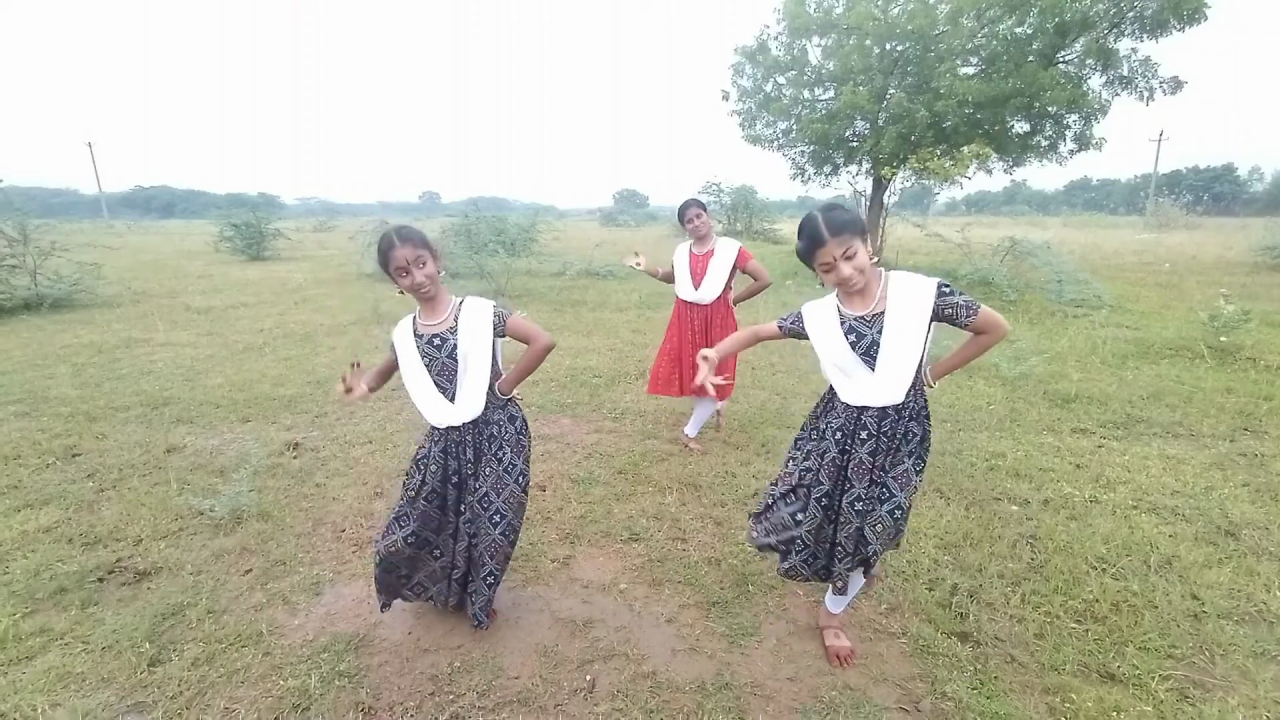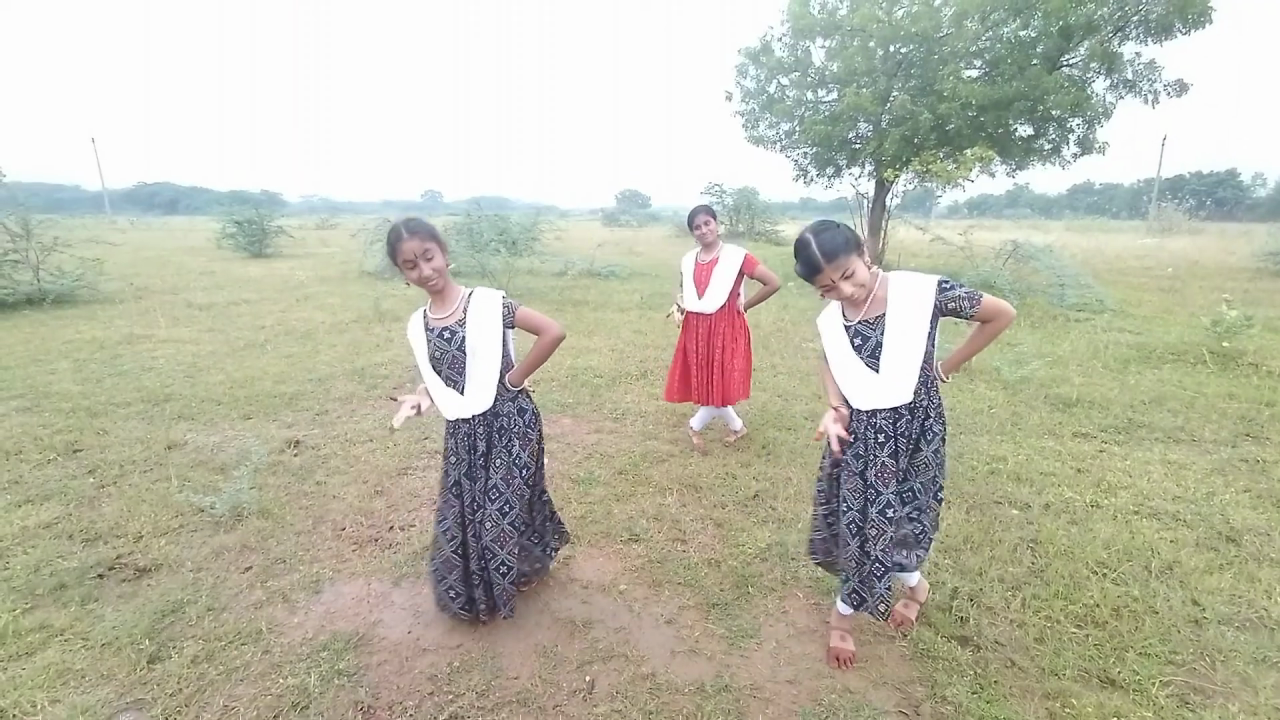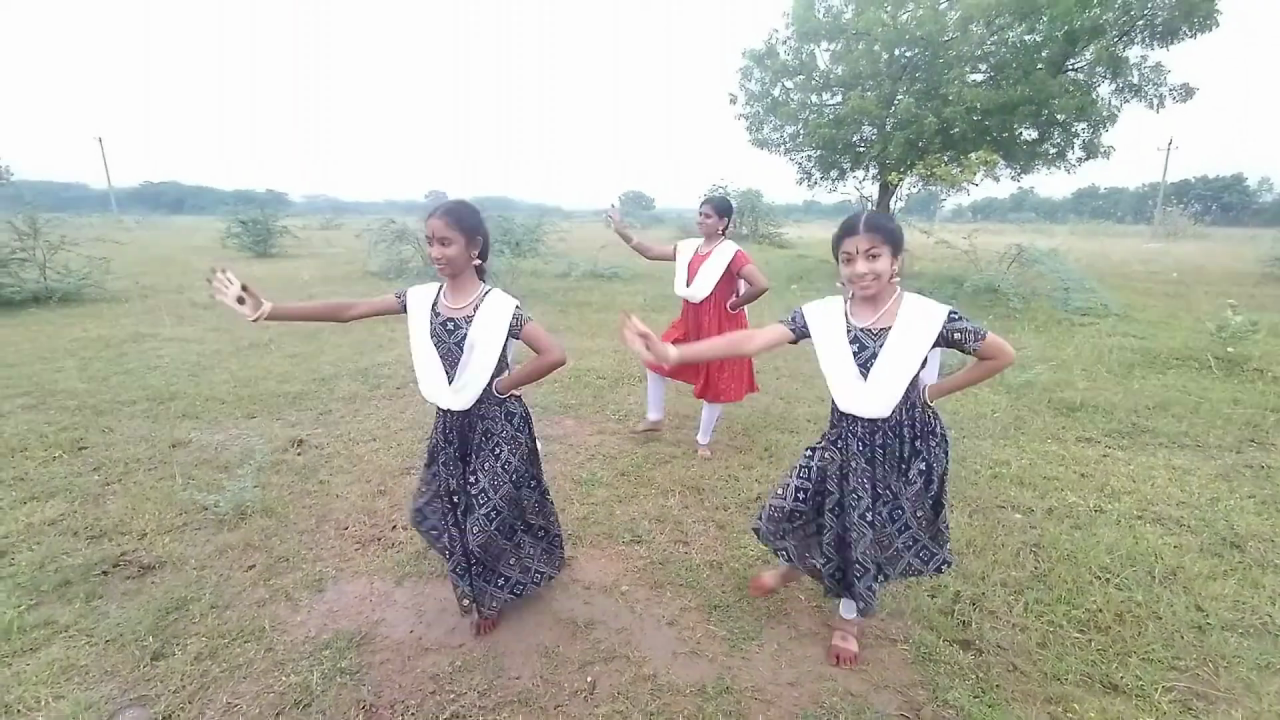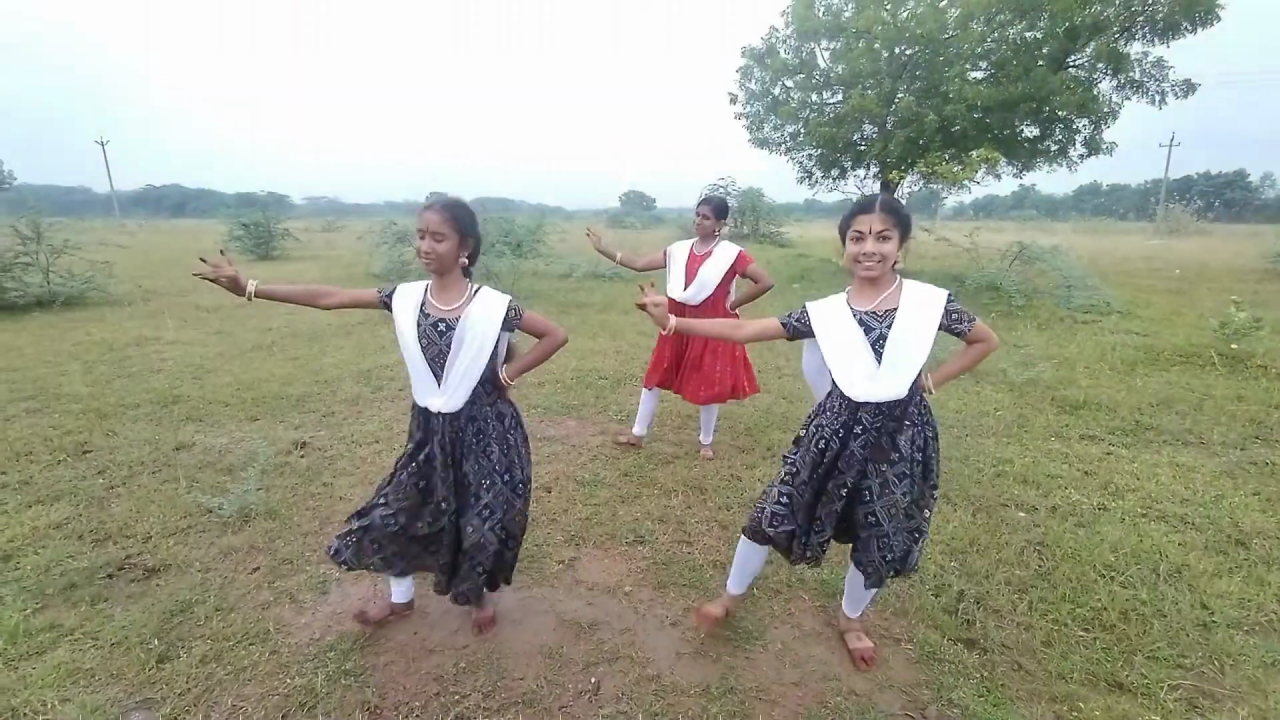
dt=0.3s
person 1, frame 1
left shoulder: (921, 292)
right shoulder: (815, 313)
left elbow: (995, 328)
right elbow: (755, 332)
left wrist: (932, 373)
right wrist: (712, 357)
left hip: (896, 433)
right hip: (836, 427)
left knee: (863, 525)
right knee: (792, 516)
left ankle: (832, 614)
person 1, frame 2
left shoulder: (922, 292)
right shoulder: (829, 322)
left elbow: (1002, 314)
left wrist: (946, 367)
right wrist: (834, 408)
left hip: (911, 431)
right hip: (858, 434)
left knee: (881, 527)
right knee: (857, 524)
left ankle: (842, 615)
right ankle: (915, 585)
person 1, frame 3
left shoulder: (931, 317)
right shoulder: (823, 315)
left elbow: (1000, 355)
right elbow: (752, 341)
left wrist: (934, 391)
right wrist: (671, 352)
left hip: (904, 445)
right hip: (848, 437)
left knee: (875, 538)
right knee: (789, 513)
left ankle: (848, 619)
right ankle: (792, 566)
person 1, frame 4
left shoulder: (930, 301)
right shoulder: (823, 312)
left elbow: (986, 340)
right elbow: (745, 330)
left wrist: (933, 380)
right wrist: (672, 321)
left hip: (900, 436)
right hip: (837, 429)
left knee: (881, 538)
right knee: (777, 515)
left ankle: (851, 618)
right ankle: (731, 595)
person 2, frame 1
left shoulder: (479, 312)
right shoulder: (403, 332)
left elbow: (543, 341)
right elbow: (386, 375)
left wrist: (504, 386)
right wrist: (361, 388)
left hip: (494, 430)
right hip: (444, 439)
left knee: (490, 519)
right knee: (414, 521)
left ankle: (479, 597)
right ankle: (447, 590)
person 2, frame 2
left shoulder: (489, 303)
right shoulder: (417, 325)
left elbow: (553, 332)
left wrist: (513, 379)
right wrist: (422, 398)
left hip: (508, 421)
right hip: (463, 431)
left knee: (504, 511)
right knee: (464, 515)
left ankle: (498, 594)
person 2, frame 3
left shoulder: (501, 308)
right shoulder: (420, 298)
left elbow: (554, 355)
right elbow: (347, 311)
left wrist: (504, 385)
right wrist: (264, 308)
left hip: (495, 423)
right hip: (451, 424)
left knee: (492, 512)
right knee: (440, 506)
left ankle: (486, 597)
right ankle: (474, 581)
person 2, frame 4
left shoulder: (494, 305)
right shoulder: (406, 297)
left elbow: (556, 335)
right elbow: (330, 298)
left wrist: (509, 373)
right wrist: (248, 288)
left hip: (484, 426)
right hip: (432, 426)
left knee: (485, 516)
right knee: (399, 508)
left ankle: (479, 594)
right ankle: (399, 598)
person 3, frame 1
left shoulder: (731, 249)
right shoulder: (682, 252)
left elbow: (764, 279)
right elbow: (672, 276)
left wrist: (734, 299)
right wrist: (646, 268)
left hip: (716, 322)
right hip: (684, 321)
right knee: (685, 376)
left ankle: (690, 433)
right ankle: (714, 405)
person 3, frame 2
left shoulder: (737, 256)
right shoulder: (688, 259)
left elbow: (774, 283)
left wrist: (744, 305)
right wrist: (679, 303)
left hip: (726, 329)
right hip: (696, 329)
left knee: (720, 387)
right knee: (704, 386)
left ankle: (695, 426)
right ankle: (736, 425)
person 3, frame 3
left shoulder: (732, 254)
right shoulder: (689, 247)
left elbow: (761, 285)
right elbow: (652, 252)
left wrist: (735, 304)
right wrist: (623, 233)
left hip: (719, 325)
right hip: (691, 321)
left knee: (714, 385)
right knee: (658, 363)
left ankle: (703, 439)
right ankle: (654, 417)
person 3, frame 4
left shoulder: (731, 254)
right shoulder: (678, 250)
left elbow: (766, 282)
right elbow: (639, 264)
left wrist: (733, 305)
right wrist: (603, 250)
left knee: (708, 386)
right knee: (657, 377)
left ankle: (706, 441)
right ankle: (638, 433)
